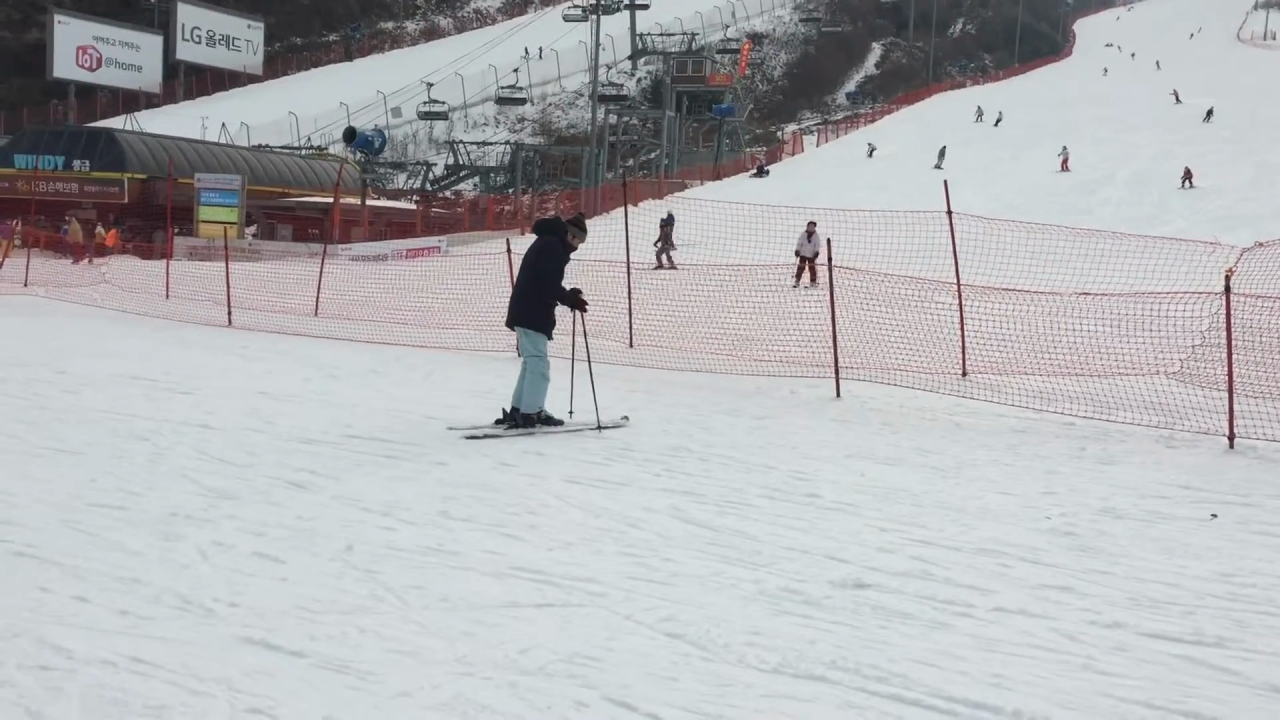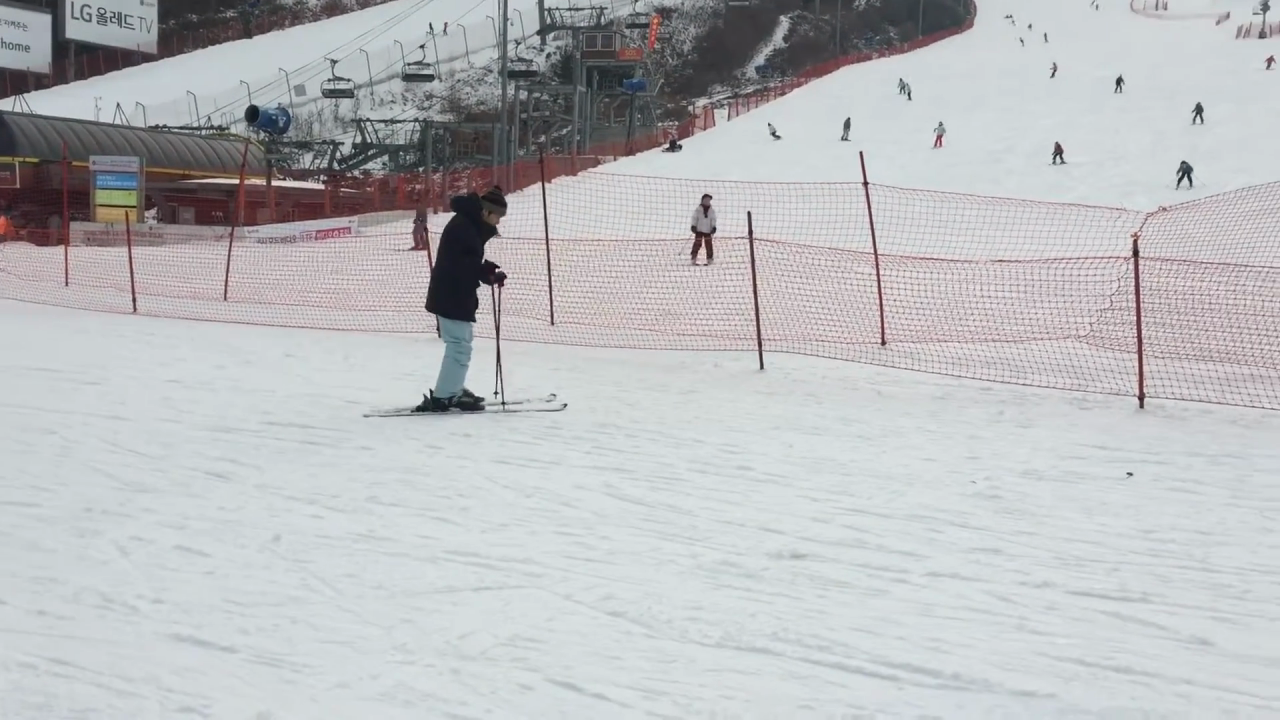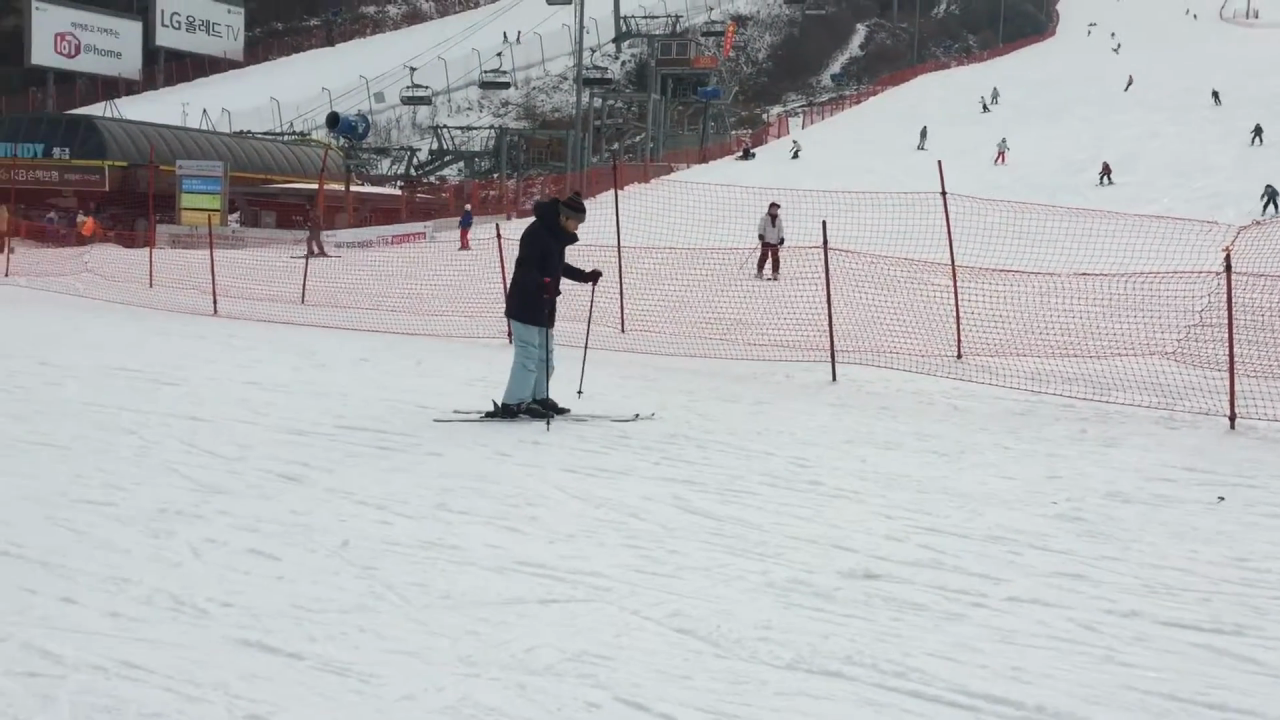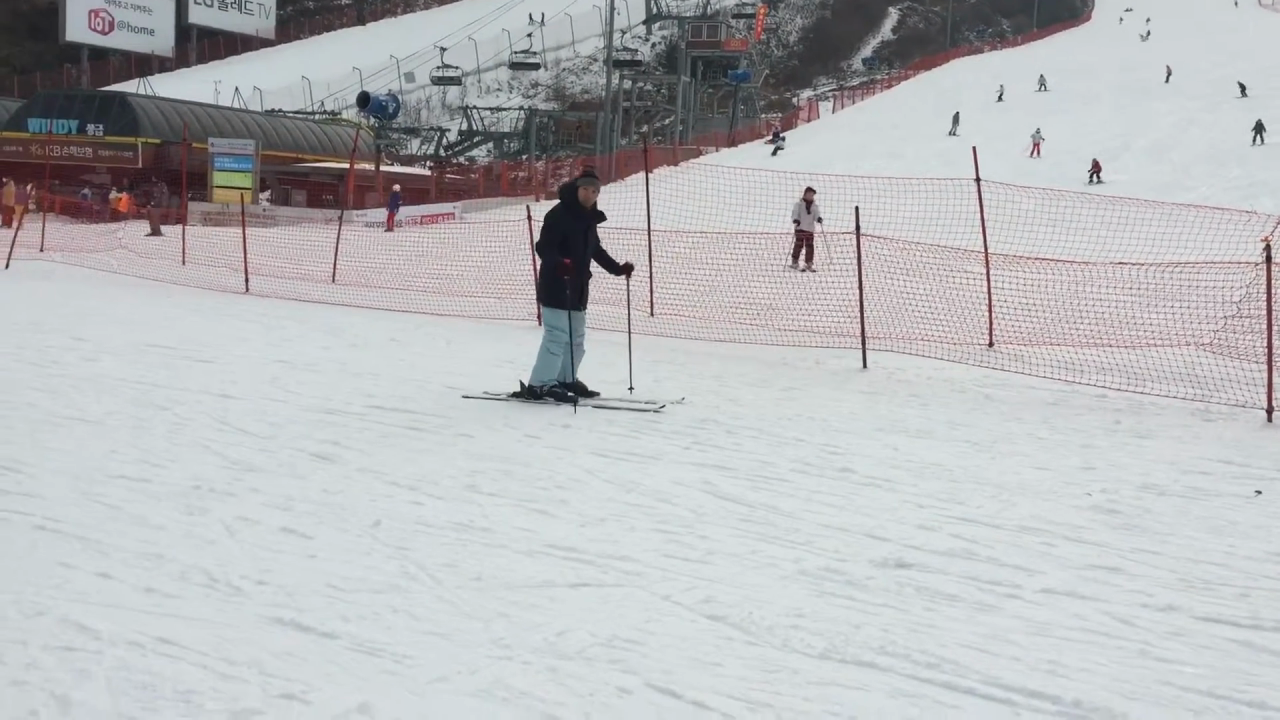
dt=0.7s
person 1, frame 1
left shoulder: (547, 243)
right shoulder: (552, 245)
right elbow: (547, 282)
left wrist: (568, 295)
right wrist: (570, 299)
left hip: (527, 310)
right hip: (532, 312)
left knee: (531, 362)
right knee: (538, 362)
left ankle: (519, 410)
right ankle: (531, 412)
person 1, frame 2
left shoulder: (473, 225)
right shoulder: (461, 225)
right elbow: (452, 262)
left wrist: (488, 275)
right wrist: (482, 270)
left hip: (459, 293)
right hip: (450, 295)
left knee: (463, 344)
right knee: (459, 345)
left ankle: (453, 390)
right ankle: (444, 397)
person 1, frame 3
left shoulder: (557, 235)
right shoulder: (536, 232)
right elbow: (524, 266)
left wrist: (584, 276)
right wrist: (539, 283)
left hip: (544, 303)
right hip: (525, 302)
left knee: (544, 354)
right knee: (528, 353)
left ankle: (538, 397)
right ankle: (513, 403)
person 1, frame 4
left shoulder: (589, 217)
right shoulder: (558, 214)
left elbow: (595, 249)
right elbow: (543, 247)
left wrist: (617, 268)
right wrist: (558, 263)
left hip: (577, 285)
right hip: (555, 285)
left knee: (576, 337)
right knee: (557, 335)
left ankle: (567, 379)
right ankle: (539, 385)
